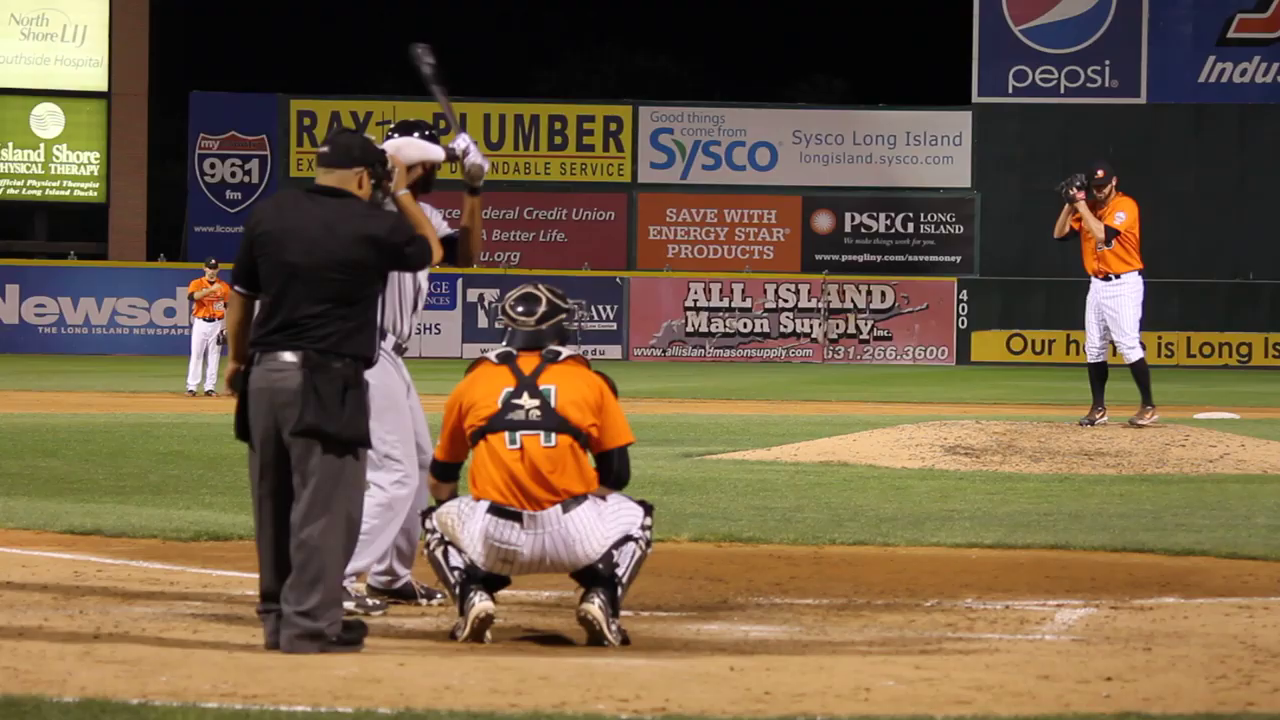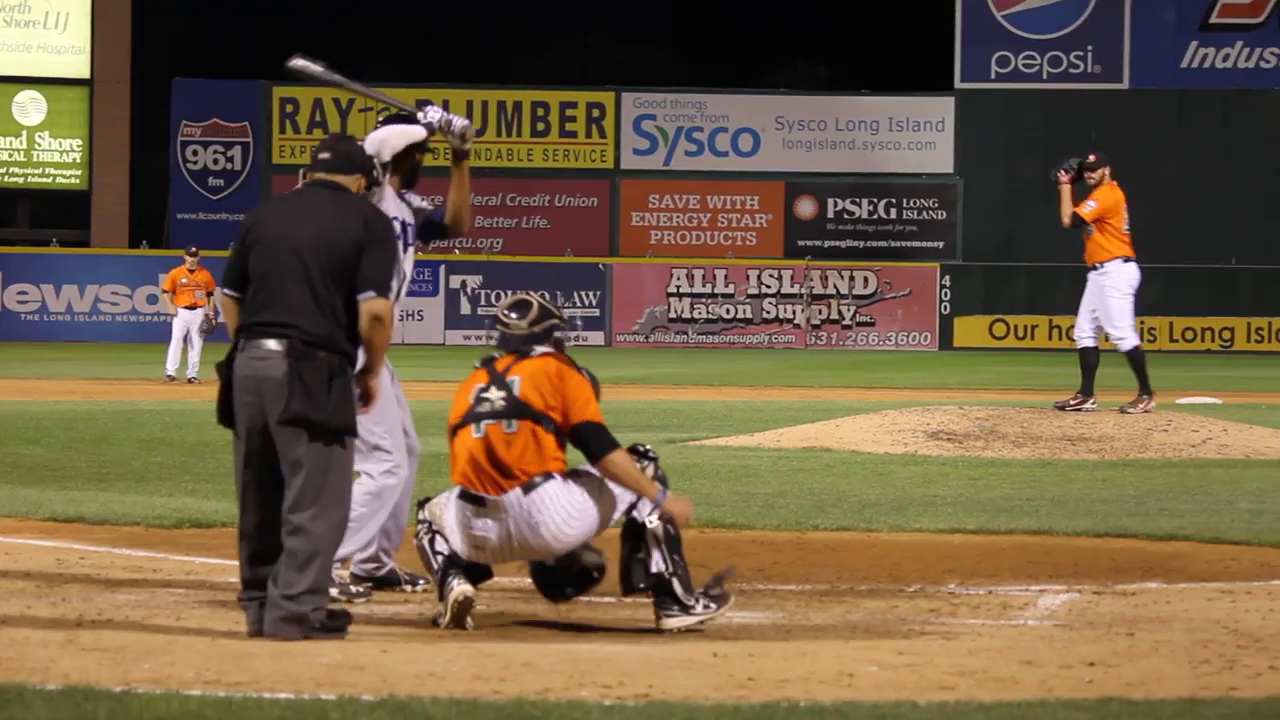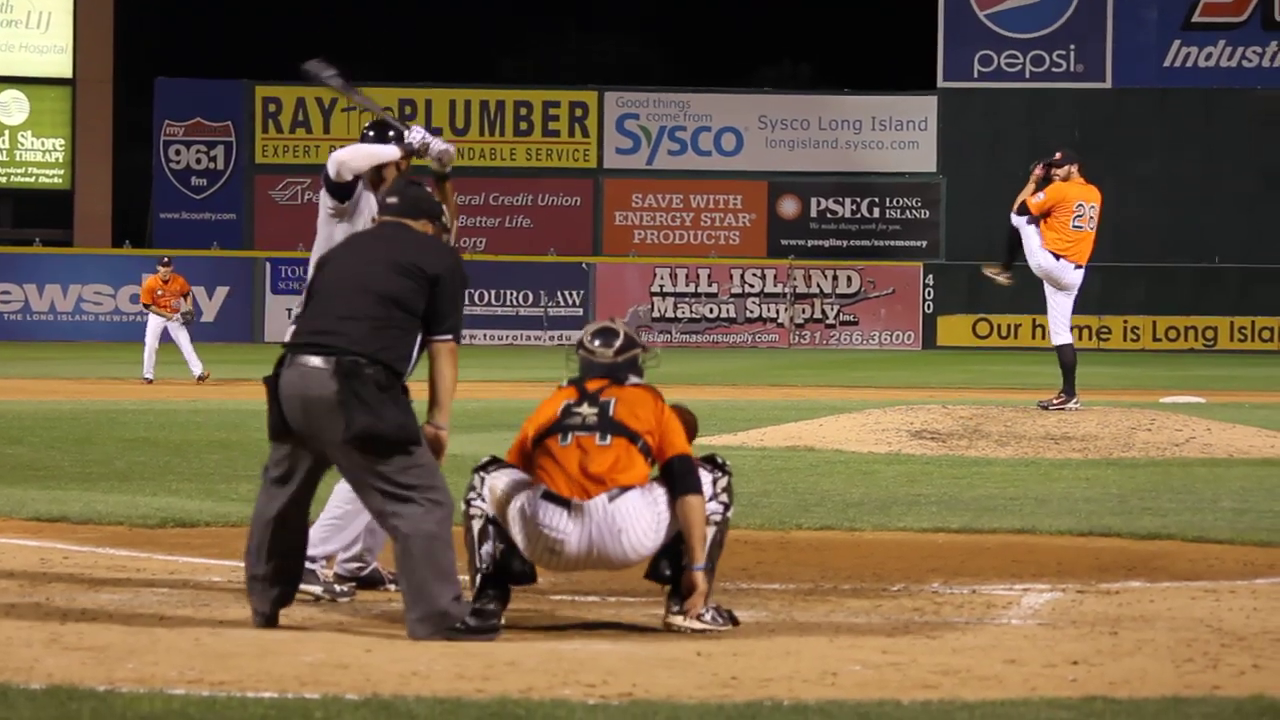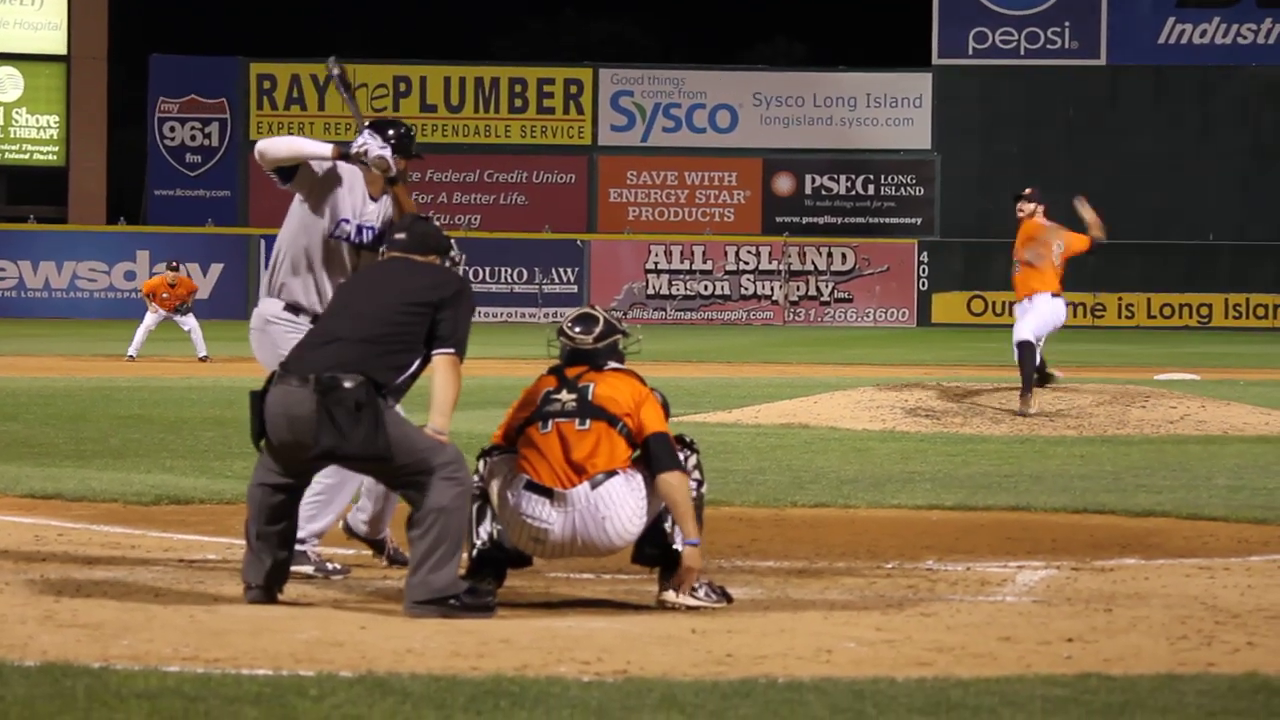
dt=0.7s
person 1, frame 1
left shoulder: (423, 213)
left elbow: (466, 253)
right elbow: (389, 150)
left wrist: (473, 188)
right wrist: (445, 153)
left hip: (386, 353)
left knee: (422, 463)
right knee: (396, 474)
left ankle: (389, 572)
person 1, frame 2
left shoulder: (408, 206)
right shoulder: (365, 187)
left elbow: (455, 223)
right elbow: (376, 142)
left wrist: (460, 153)
right wrist: (423, 126)
left knee: (404, 453)
right knee: (384, 464)
left ankle: (373, 563)
person 1, frame 3
right shoulder: (350, 191)
left elbow: (443, 231)
right elbow: (340, 160)
left wrist: (442, 175)
right wrist: (408, 148)
left ankle: (358, 562)
right ankle: (304, 562)
person 1, frame 4
left shoulder: (390, 204)
right shoulder: (327, 176)
right elbow: (265, 150)
left wrist: (391, 178)
right wrist: (342, 151)
right hip: (285, 324)
left ankle: (370, 525)
right ankle: (295, 545)
person 2, frame 1
left shoulder: (268, 213)
right shoulder: (378, 225)
left elbow: (240, 297)
right elbow: (428, 250)
left wrist: (236, 358)
right wrist: (401, 194)
left hip: (265, 375)
right hip: (328, 382)
left knee: (274, 504)
right knee: (324, 508)
left ankle: (277, 617)
right ankle: (310, 625)
person 2, frame 2
left shoulder: (264, 214)
right shoulder: (368, 219)
left elbow: (231, 298)
right elbow: (375, 310)
right wrist: (371, 373)
left hip: (250, 364)
right hip: (313, 371)
left knee: (259, 495)
right knee: (316, 499)
left ankle: (260, 604)
right ankle: (295, 609)
person 2, frame 3
left shoulder: (340, 249)
right shoulder: (440, 257)
right elbow: (443, 347)
right wrist: (438, 420)
left hip: (295, 377)
right hip: (359, 390)
left knee: (283, 485)
right knee: (420, 498)
left ankle: (265, 598)
right ankle: (437, 616)
person 2, frame 4
left shoulder: (358, 279)
right shoulder: (450, 284)
right elbow: (446, 361)
right wrist: (437, 430)
left hip: (281, 398)
right hip: (343, 404)
left knee: (275, 475)
right knee: (445, 471)
left ankle: (260, 581)
right ankle: (434, 591)
person 3, frame 1
left shoulder: (474, 381)
right shoulder: (589, 380)
left elbow: (440, 483)
right elbow: (617, 475)
left wrist: (475, 517)
left hip: (495, 537)
right hip: (574, 535)
left knee: (437, 521)
right knee: (636, 517)
left ankle: (473, 598)
right ankle: (601, 598)
person 3, frame 2
left shoulder: (471, 383)
right shoulder: (560, 371)
right elbow: (599, 447)
right wrist: (661, 499)
left hip: (481, 531)
right hip: (548, 513)
left knee: (431, 516)
right knee: (639, 467)
left ankle: (454, 581)
right ankle: (676, 603)
person 3, frame 3
left shoulder: (553, 403)
right shoulder: (652, 405)
left elbow: (510, 470)
right elbow: (685, 487)
right wrist: (696, 566)
left hip: (548, 536)
right hip: (627, 531)
left knee: (487, 482)
right knee: (713, 479)
left ankle: (488, 600)
right ankle: (688, 605)
person 3, frame 4
left shoulder: (536, 390)
right shoulder: (633, 388)
left elbow: (502, 449)
right elbow: (666, 467)
right wrist: (691, 541)
left hip: (533, 527)
right hip: (609, 520)
left knee: (491, 464)
right knee: (682, 458)
left ankle: (482, 578)
right ankle: (680, 582)
person 4, frame 1
left shoulder: (1125, 206)
right shoulder: (1089, 208)
left elbow: (1101, 234)
right elbow: (1059, 234)
left wrist: (1081, 205)
right wrist: (1070, 204)
left hip: (1124, 284)
right hip: (1098, 285)
left knee: (1129, 344)
right knee: (1094, 348)
left ankle: (1148, 405)
right ankle: (1098, 408)
person 4, frame 2
left shoulder: (1107, 195)
right shoulder: (1100, 195)
left elbow: (1069, 221)
right elbow: (1072, 217)
left wrist: (1065, 188)
right wrist: (1067, 187)
left hip: (1117, 272)
right hip: (1100, 274)
left knee: (1122, 333)
right knee: (1084, 332)
left ankle: (1145, 393)
right ankle: (1086, 395)
person 4, frame 3
left shoulder: (1058, 190)
right shoulder: (1095, 194)
left elbow: (1019, 207)
left wrist: (1032, 181)
right wrist: (1040, 183)
left hip: (1049, 262)
right hip: (1074, 273)
left knee: (1018, 217)
right knee: (1060, 331)
left ankle: (1005, 268)
right ankle: (1068, 394)
person 4, frame 4
left shoulder: (1033, 227)
left hip: (1043, 305)
left knee: (1024, 339)
right knee: (1024, 354)
left ankle: (1027, 393)
right ankle: (1044, 375)
